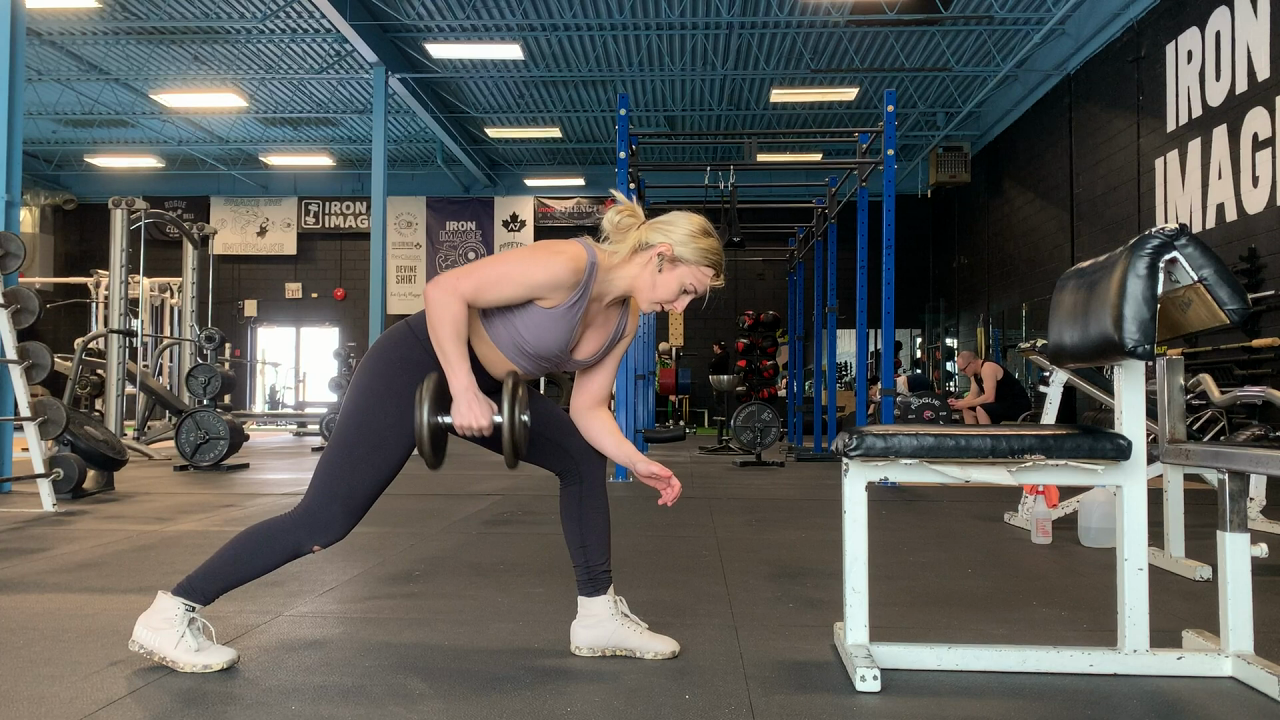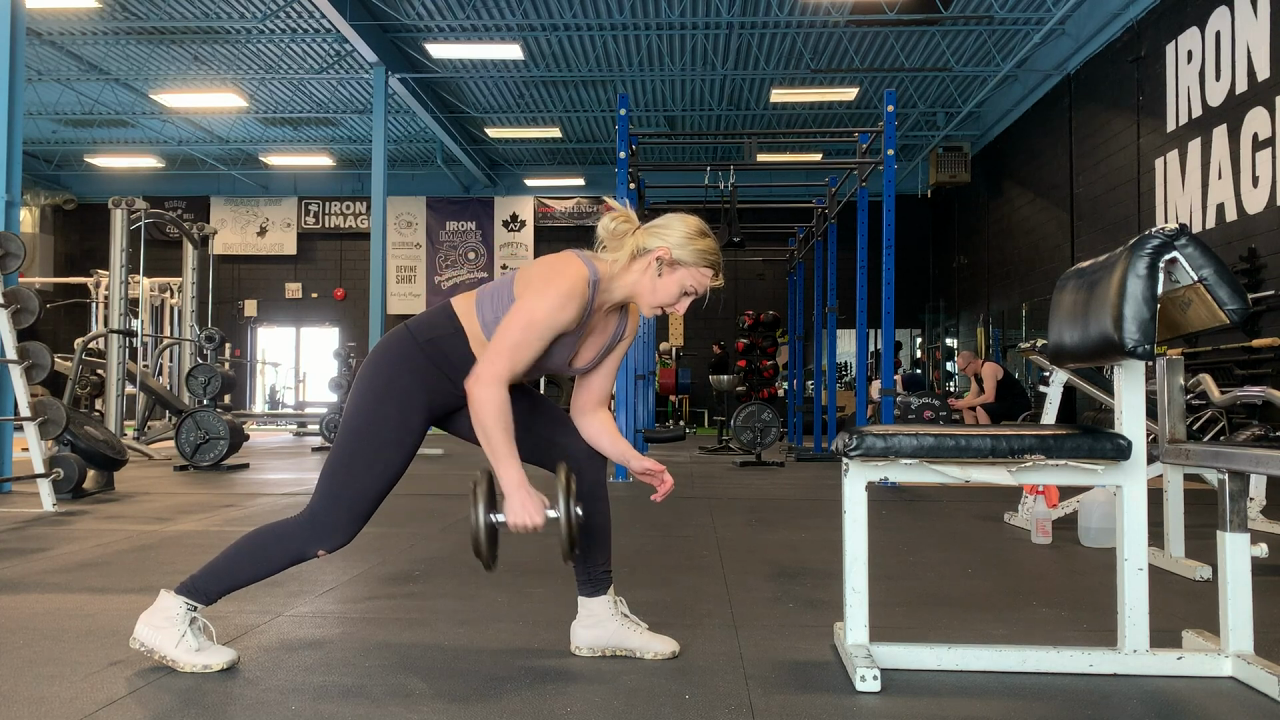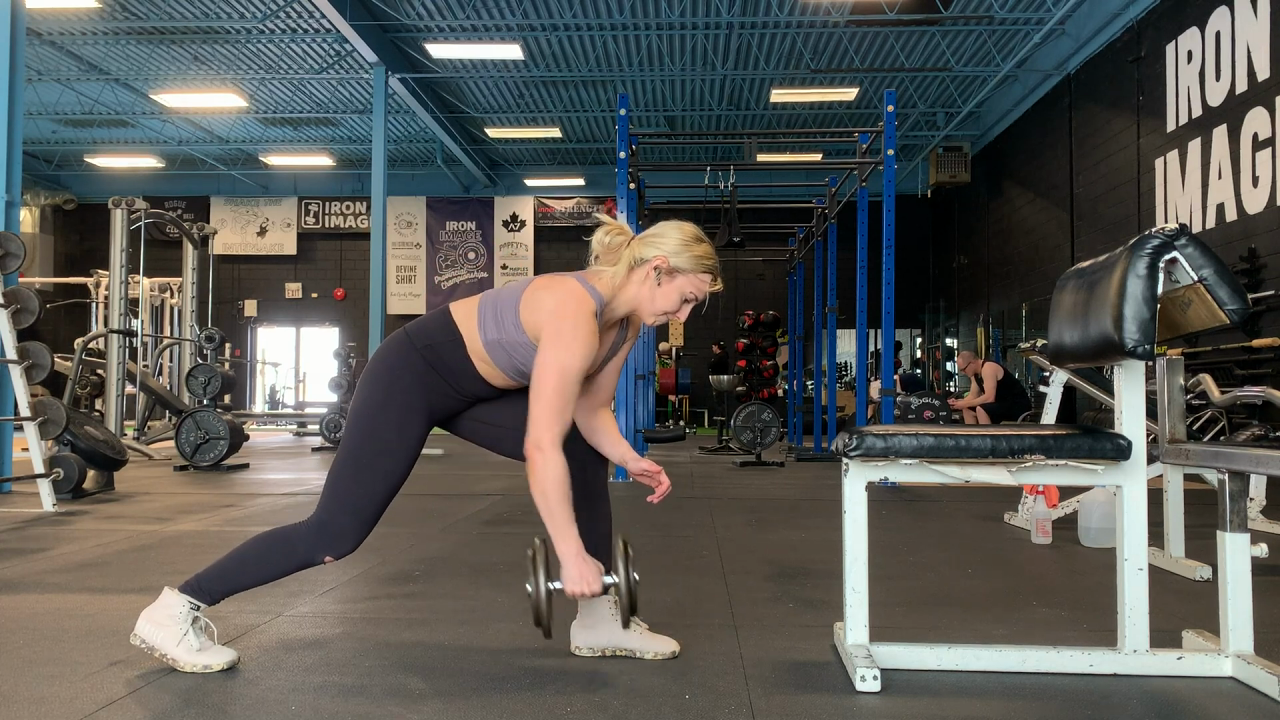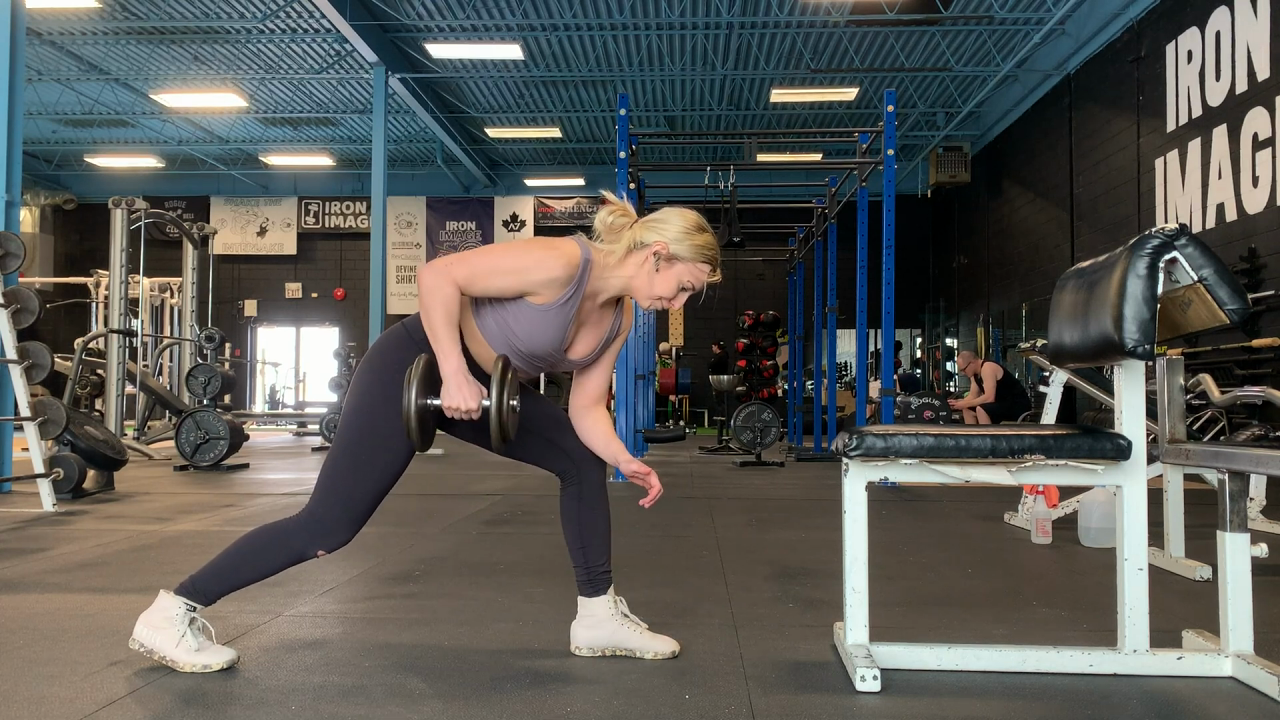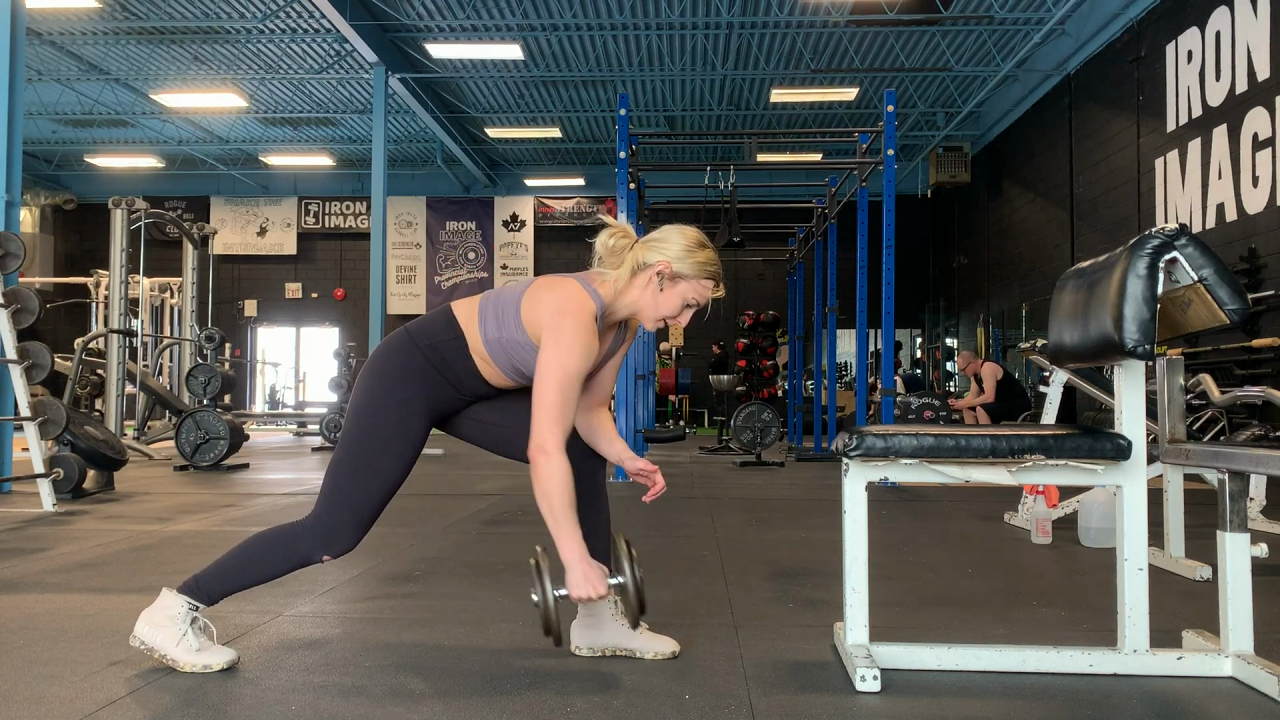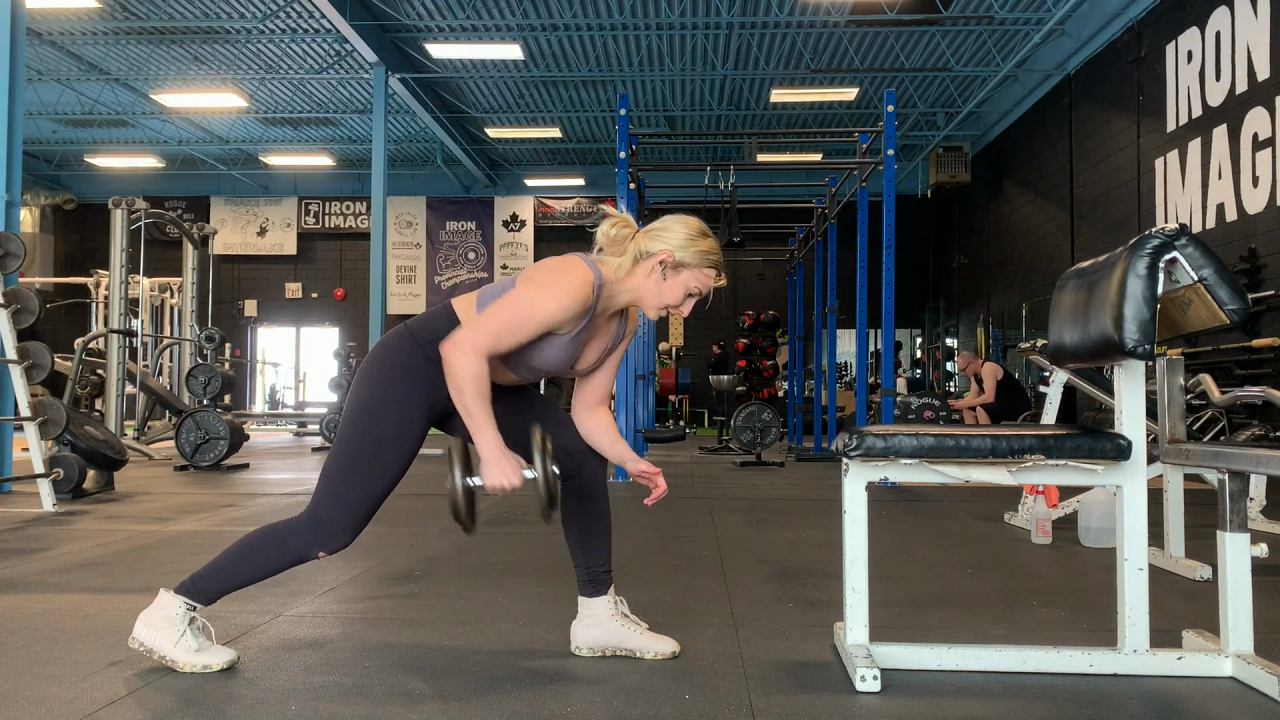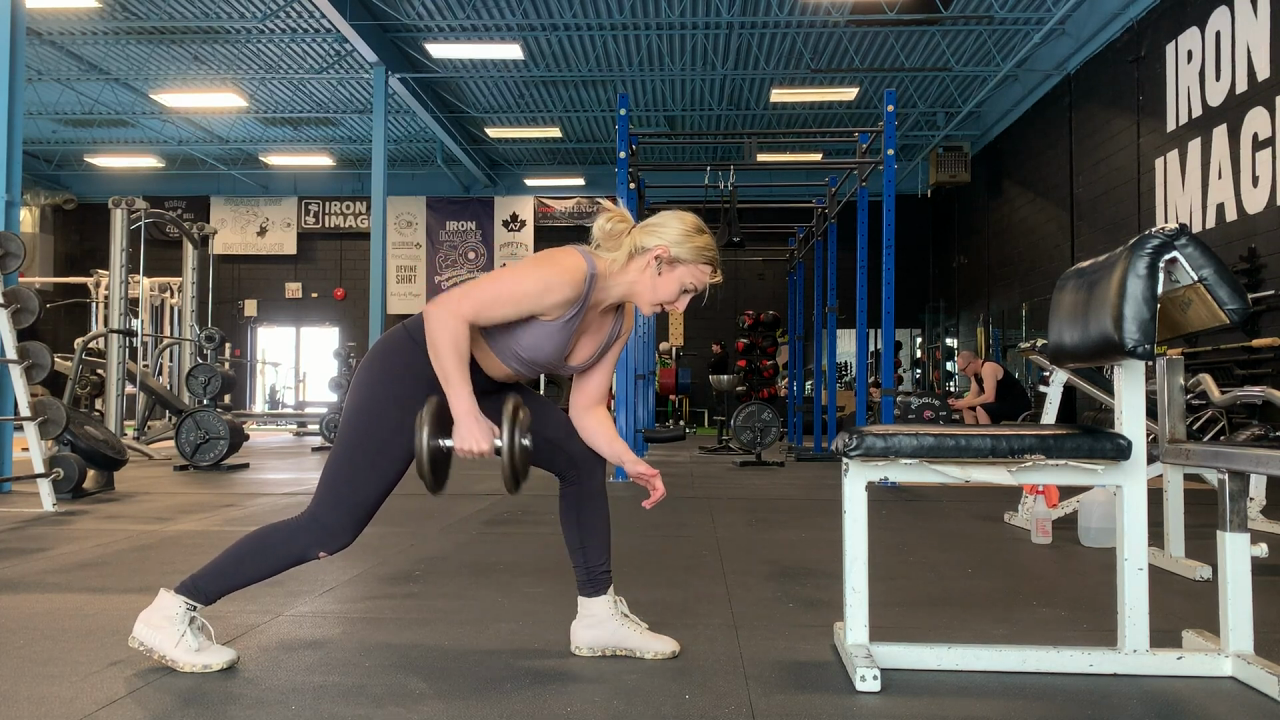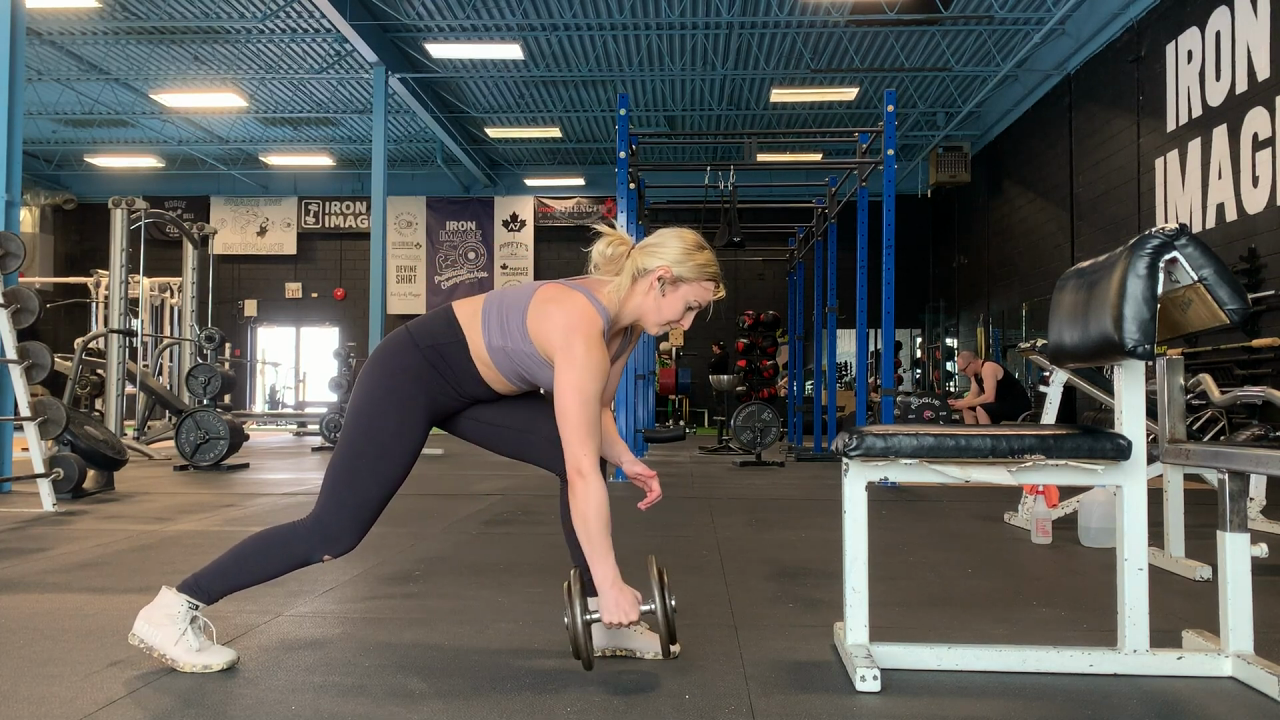
dt=0.7s
person 1, frame 1
left shoulder: (625, 318)
right shoulder: (566, 265)
left elbow: (589, 409)
right elbow: (444, 290)
left wrist: (637, 462)
right wrist: (463, 391)
left hip: (483, 382)
right hip: (414, 365)
left knee: (584, 459)
right knee: (325, 520)
left ankle: (598, 617)
right ankle: (168, 614)
person 1, frame 2
left shoulder: (626, 320)
right shoulder: (568, 282)
left elbow: (588, 410)
right elbow: (484, 382)
left wrist: (632, 459)
right wrist: (515, 488)
left hip: (476, 380)
right hip: (415, 368)
left knee: (585, 461)
right knee: (330, 525)
left ankle: (598, 617)
right ankle: (172, 613)
person 1, frame 3
left shoulder: (626, 325)
right shoulder: (575, 311)
left elbow: (590, 412)
right elbow: (539, 447)
left wrist: (631, 459)
right wrist: (573, 557)
left hip: (477, 388)
right hip: (414, 372)
left knee: (590, 462)
right knee: (337, 531)
left ankle: (596, 621)
right ankle: (173, 612)
person 1, frame 4
left shoulder: (620, 316)
right shoulder: (560, 262)
left elbow: (586, 408)
right elbow: (438, 274)
left wrist: (624, 460)
right wrist: (454, 374)
left hip: (479, 384)
right hip: (416, 366)
left knee: (583, 461)
right knee: (330, 525)
left ankle: (598, 617)
right ankle: (170, 613)
person 1, frame 5
left shoulder: (623, 322)
right shoulder: (575, 314)
left elbow: (588, 411)
right elbow: (545, 451)
left wrist: (627, 459)
right wrist: (575, 563)
left hip: (473, 385)
right hip: (413, 371)
left knee: (589, 460)
right knee: (335, 530)
left ankle: (595, 622)
right ankle: (172, 613)
person 1, frame 6
left shoulder: (624, 319)
right shoulder: (574, 285)
left elbow: (589, 408)
right elbow: (462, 351)
left wrist: (629, 460)
right wrist: (492, 454)
left hip: (487, 378)
right hip: (415, 368)
left knee: (584, 460)
right knee: (330, 526)
left ankle: (598, 617)
right ankle: (169, 613)
person 1, frame 7
left shoulder: (621, 317)
right shoulder: (567, 275)
left elbow: (587, 407)
right elbow: (444, 314)
left wrist: (628, 460)
right wrist: (467, 417)
left hip: (479, 377)
right hip: (414, 366)
left knee: (581, 460)
right knee: (332, 526)
left ankle: (599, 618)
right ankle: (169, 613)
person 1, frame 8
left shoulder: (627, 322)
right shoulder: (581, 326)
left elbow: (592, 414)
right elbow: (581, 476)
left wrist: (628, 462)
right wrist: (611, 585)
left hip: (474, 386)
right hip: (413, 372)
left knee: (581, 454)
right knee: (335, 529)
left ankle: (600, 621)
right ankle: (170, 611)
